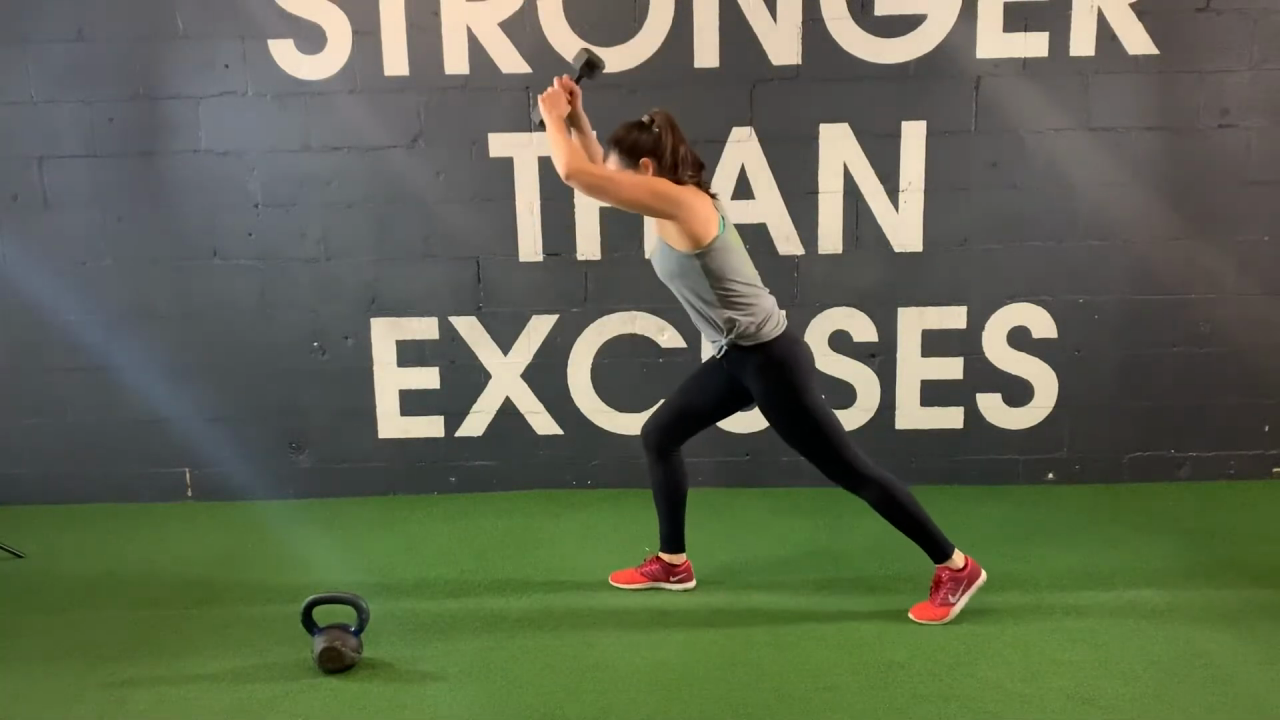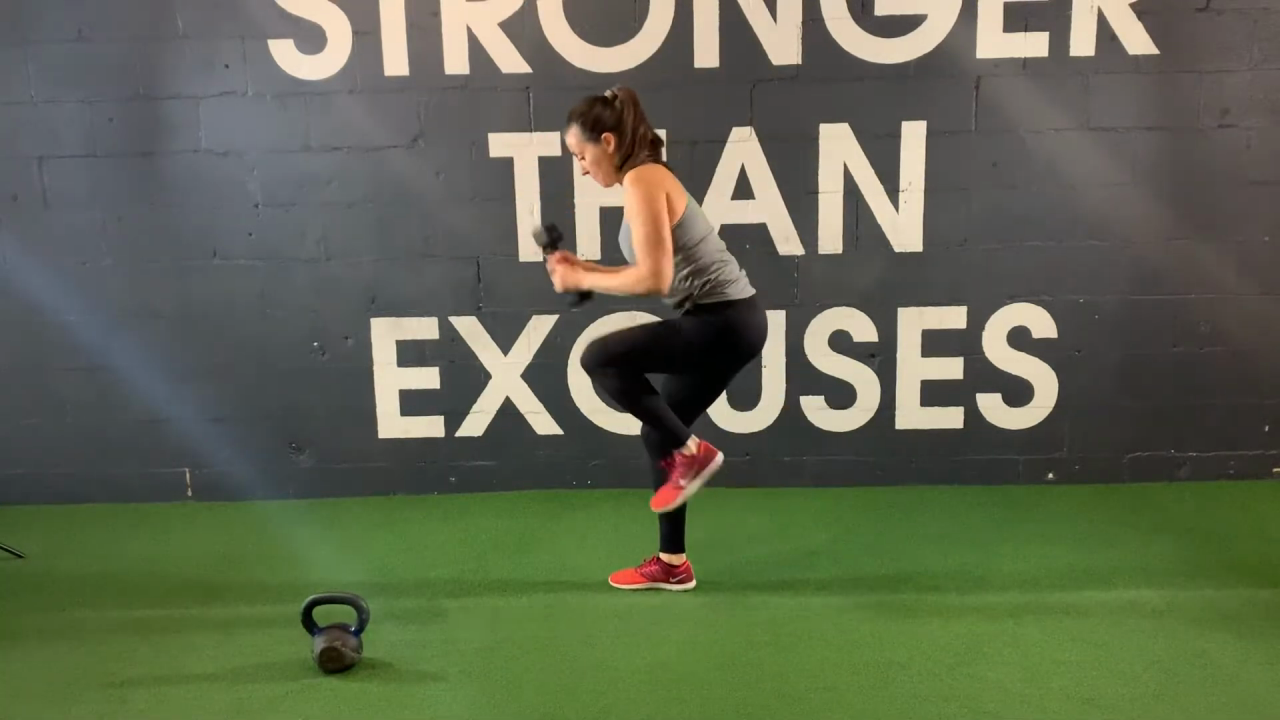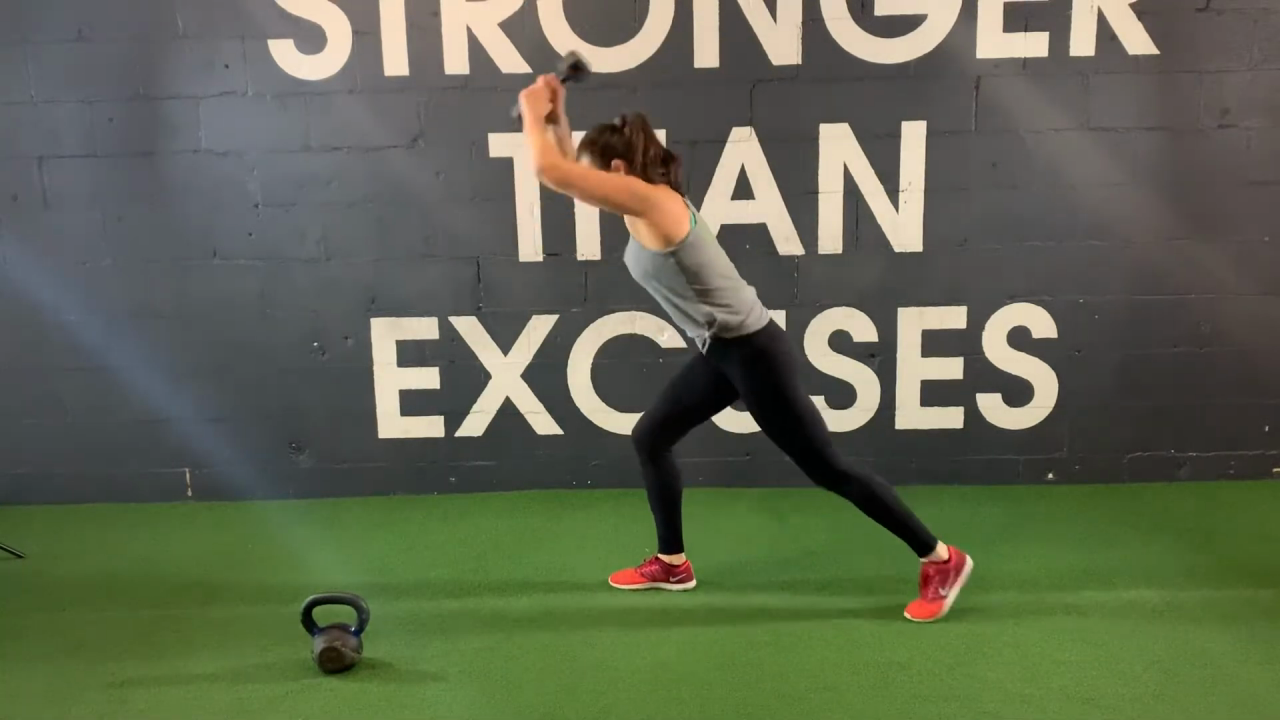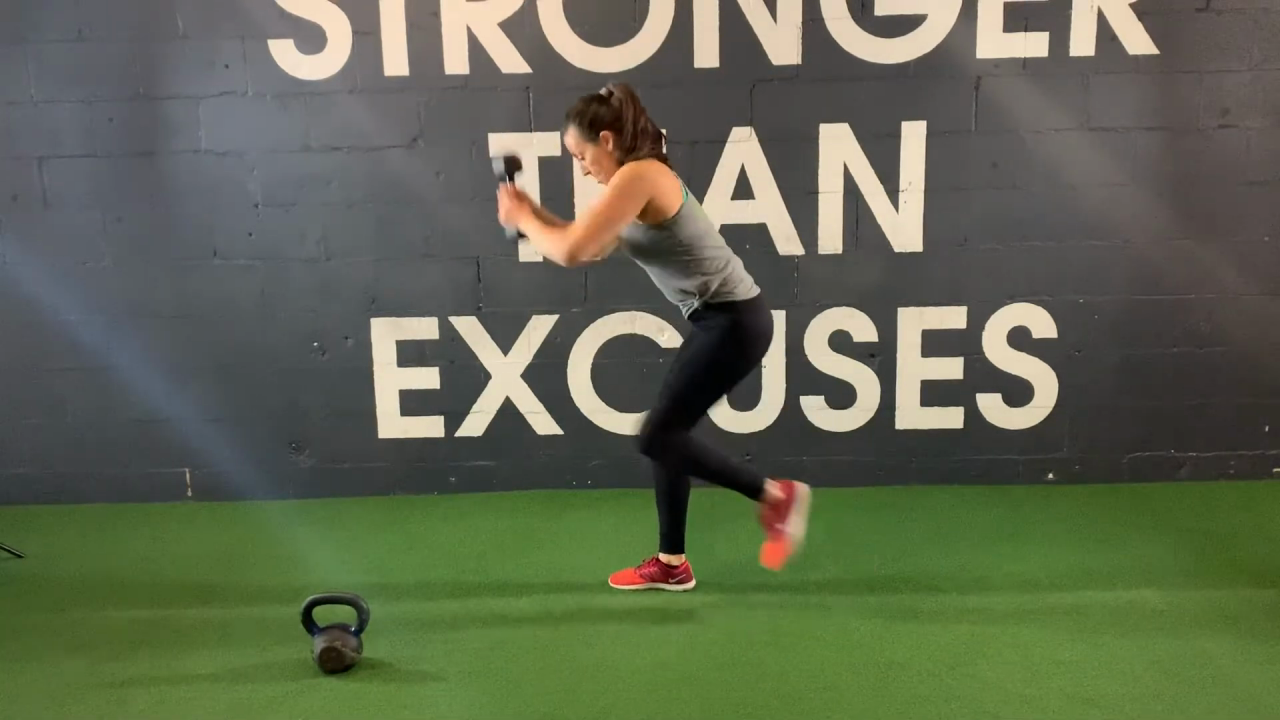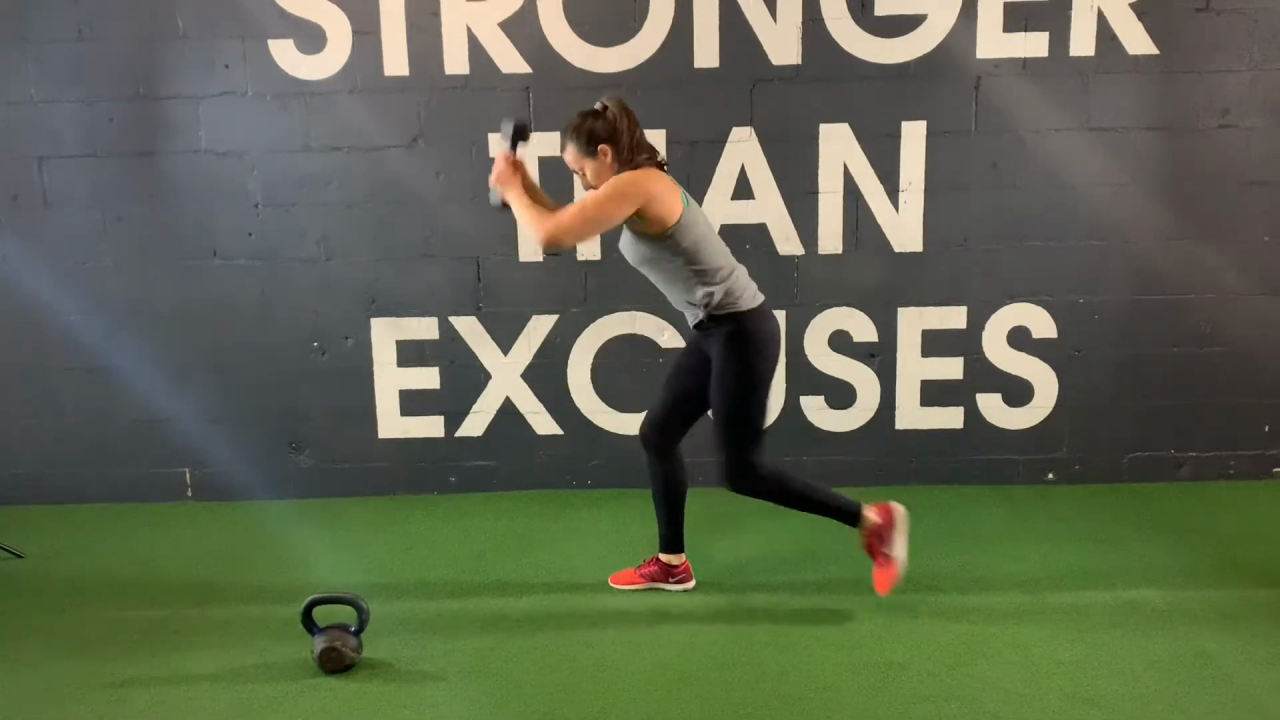
dt=0.5s
person 1, frame 1
left shoulder: (676, 201)
right shoulder: (680, 198)
left elbow: (575, 174)
right elbow: (600, 174)
left wrist: (552, 116)
right wrist: (576, 118)
left hip: (769, 357)
right hip: (739, 356)
left knee: (846, 469)
right knee: (658, 437)
left ankle: (956, 568)
right ankle: (672, 563)
person 1, frame 2
left shoulder: (643, 182)
right shoulder: (644, 179)
left elbow: (654, 279)
right elbow: (647, 268)
left wrist: (585, 279)
right wrist: (581, 269)
left hip: (726, 320)
right hip: (718, 320)
left knee: (599, 357)
right knee: (662, 432)
left ankle: (692, 452)
right ankle: (673, 563)
person 1, frame 3
left shoulder: (648, 198)
right shoulder: (652, 199)
left elbow: (549, 173)
right elbow: (572, 172)
left wrist: (532, 116)
right wrist: (554, 121)
left hip: (753, 351)
right hip: (724, 351)
left knee: (824, 468)
right knee: (650, 438)
left ankle: (943, 561)
right ankle: (671, 563)
person 1, frame 4
left shoulder: (637, 177)
right shoulder: (636, 174)
left elbow: (572, 253)
right elbow: (587, 243)
left wrist: (525, 220)
right wrist: (534, 215)
left hip: (737, 320)
right hip: (718, 319)
left knee: (656, 438)
right knee: (666, 434)
left ankle: (774, 495)
right ankle: (671, 563)
person 1, frame 5
left shoulder: (636, 186)
right shoulder: (635, 183)
left elbow: (551, 235)
right elbow: (561, 228)
left wrist: (513, 191)
right wrist: (524, 189)
left hip: (742, 330)
right hip: (715, 329)
left knee: (740, 472)
right knee: (658, 436)
left ankle: (874, 520)
right ankle: (671, 563)
